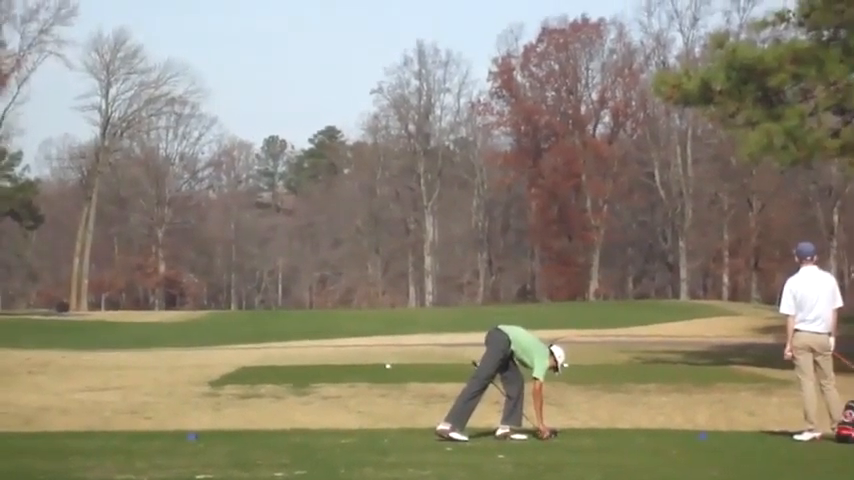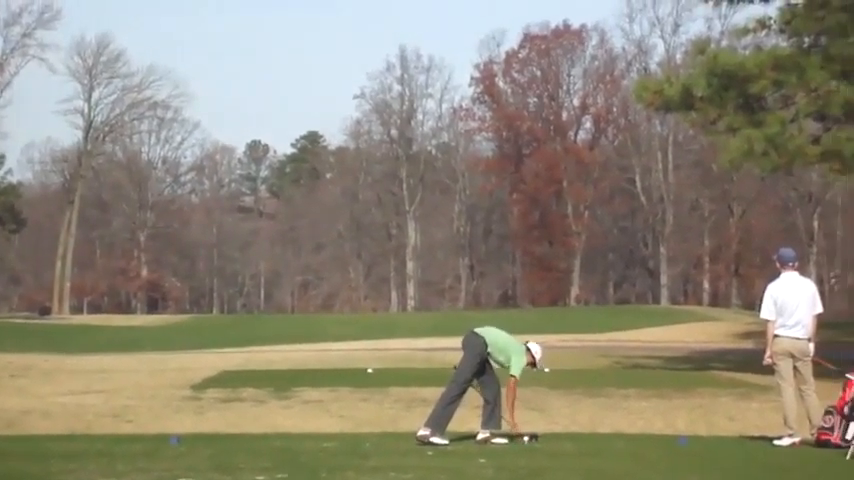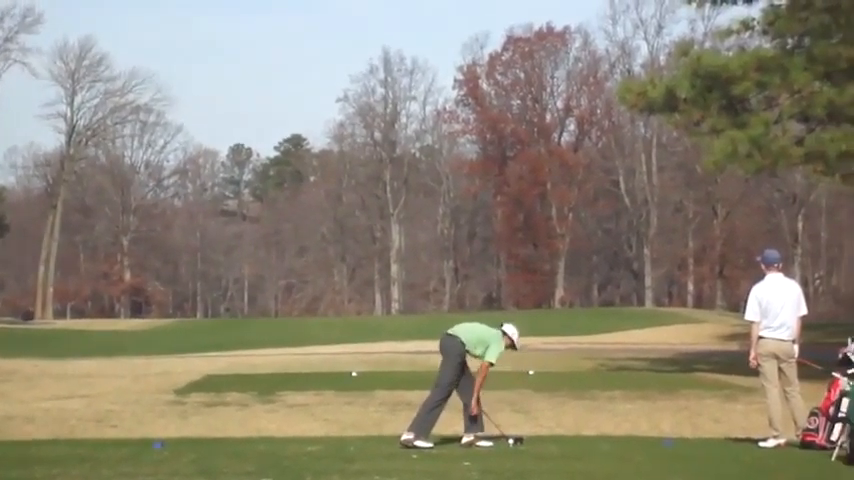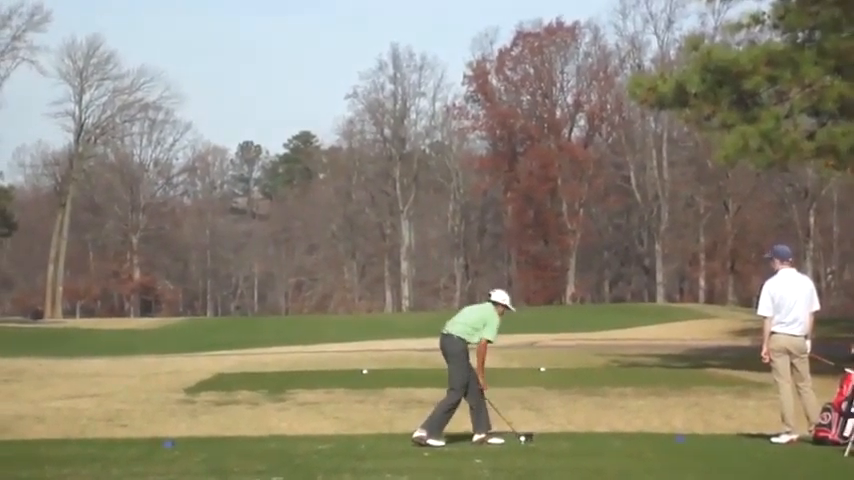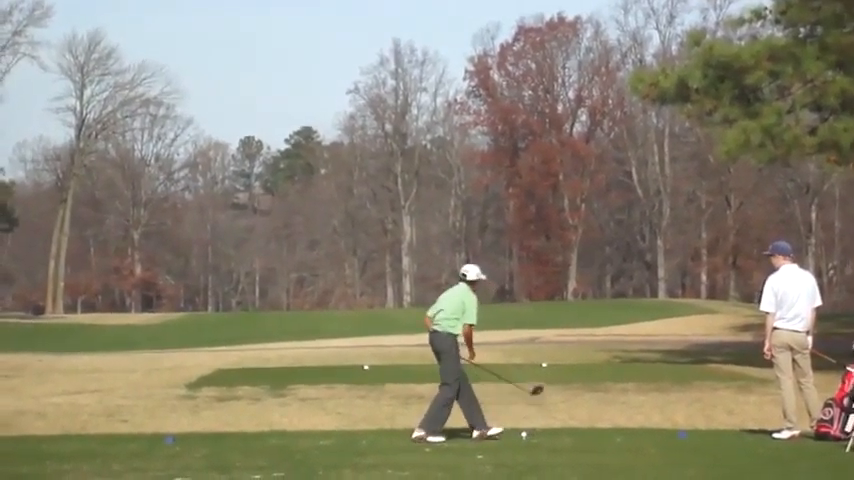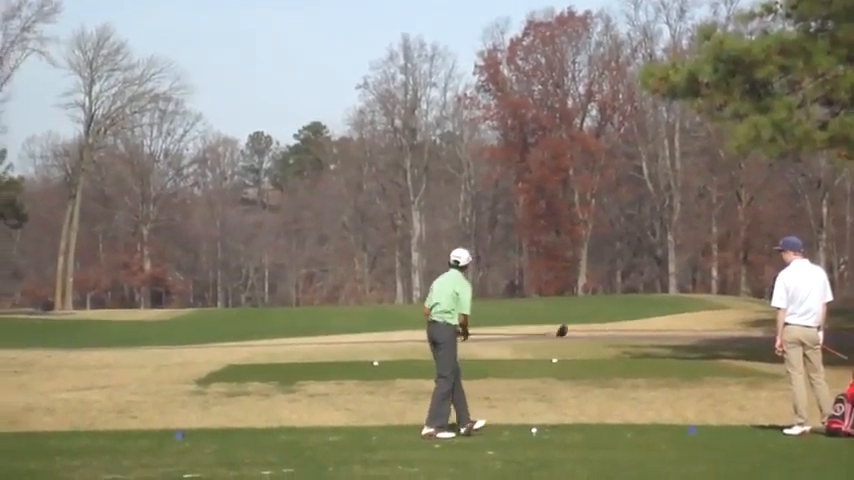
dt=0.2s
person 1, frame 1
left shoulder: (793, 282)
right shoulder: (829, 279)
left elbow: (791, 316)
right elbow: (834, 311)
left wrist: (789, 343)
right wrist: (832, 336)
left hip: (802, 336)
right hip: (823, 336)
left knee: (807, 383)
right knee: (828, 382)
left ankle: (811, 428)
right ankle: (839, 424)
person 1, frame 2
left shoulder: (774, 287)
right shoulder: (809, 285)
left elbow: (771, 322)
right elbow: (814, 317)
left wrist: (768, 348)
right wrist: (811, 342)
left hip: (781, 341)
right hip: (802, 342)
left knee: (787, 388)
right knee: (808, 388)
left ankle: (791, 434)
right ankle: (818, 430)
person 1, frame 3
left shoulder: (759, 289)
right shoulder: (794, 287)
left elbow: (756, 323)
right elbow: (799, 319)
left wrist: (753, 350)
right wrist: (796, 343)
left hip: (766, 343)
right hip: (787, 344)
left knee: (772, 390)
right knee: (792, 389)
left ankle: (777, 435)
right ankle: (803, 431)
person 1, frame 4
left shoulder: (772, 284)
right shoulder: (806, 282)
left elbow: (768, 318)
right elbow: (811, 314)
left wrist: (765, 345)
right wrist: (808, 339)
left hip: (778, 338)
right hip: (799, 339)
left knee: (784, 385)
right knee: (805, 384)
left ankle: (789, 431)
right ankle: (816, 427)
person 1, frame 5
left shoulder: (774, 279)
right shoulder: (808, 277)
left elbow: (771, 314)
right elbow: (813, 310)
left wrist: (767, 341)
right wrist: (810, 334)
left hip: (780, 334)
right hip: (801, 335)
left knee: (785, 381)
right knee: (806, 380)
left ankle: (791, 426)
right ankle: (817, 422)
person 1, frame 6
left shoulder: (785, 275)
right shoulder: (819, 272)
left elbow: (782, 310)
right elbow: (824, 305)
left wrist: (779, 337)
right wrist: (820, 330)
left hip: (792, 330)
right hip: (812, 330)
left knee: (796, 377)
right knee: (817, 376)
left ankle: (802, 422)
right ankle: (828, 418)
person 2, frame 1
left shoulder: (540, 349)
right shoulder: (544, 358)
right elbow: (537, 389)
right wrist: (541, 423)
left hip: (497, 335)
right hip: (501, 340)
left knee: (515, 382)
right knee: (479, 382)
left ankle: (507, 427)
right ankle: (448, 426)
person 2, frame 2
left shoulder: (515, 346)
right shoulder: (520, 354)
right elbow: (512, 386)
right wrist: (511, 418)
left hip: (473, 338)
right hip: (477, 343)
left knee: (492, 386)
right knee: (457, 387)
left ankle: (487, 431)
right ankle: (428, 430)
person 2, frame 3
left shoulder: (487, 332)
right shoulder: (498, 341)
right elbow: (484, 369)
right wrist: (475, 399)
left hip: (447, 340)
right hip: (455, 346)
left knee: (469, 388)
right knee: (440, 391)
left ankle: (471, 434)
right ankle: (412, 434)
person 2, frame 4
left shoulder: (476, 309)
right shoulder: (493, 317)
left elbow: (448, 327)
right elbow: (482, 345)
right wrist: (481, 375)
left hip: (447, 340)
right hip: (457, 343)
left knee: (473, 386)
right knee: (457, 391)
left ankle: (482, 432)
right ankle: (425, 432)
person 2, frame 5
left shoulder: (449, 293)
right shoulder: (470, 297)
left elbow: (427, 319)
right elbow: (467, 329)
right wrist: (471, 350)
left hip: (435, 336)
right hip: (446, 338)
left knee: (461, 382)
right knee: (450, 386)
left ankle: (480, 428)
right ankle: (425, 430)
person 2, frame 6
left shoulder: (439, 280)
right shoulder: (463, 284)
left elbow: (426, 310)
right elbow: (463, 317)
right wrist: (465, 331)
left hip: (433, 327)
right hip: (446, 329)
left knee: (453, 376)
right knee: (446, 378)
left ankle: (465, 422)
right ankle: (433, 426)
